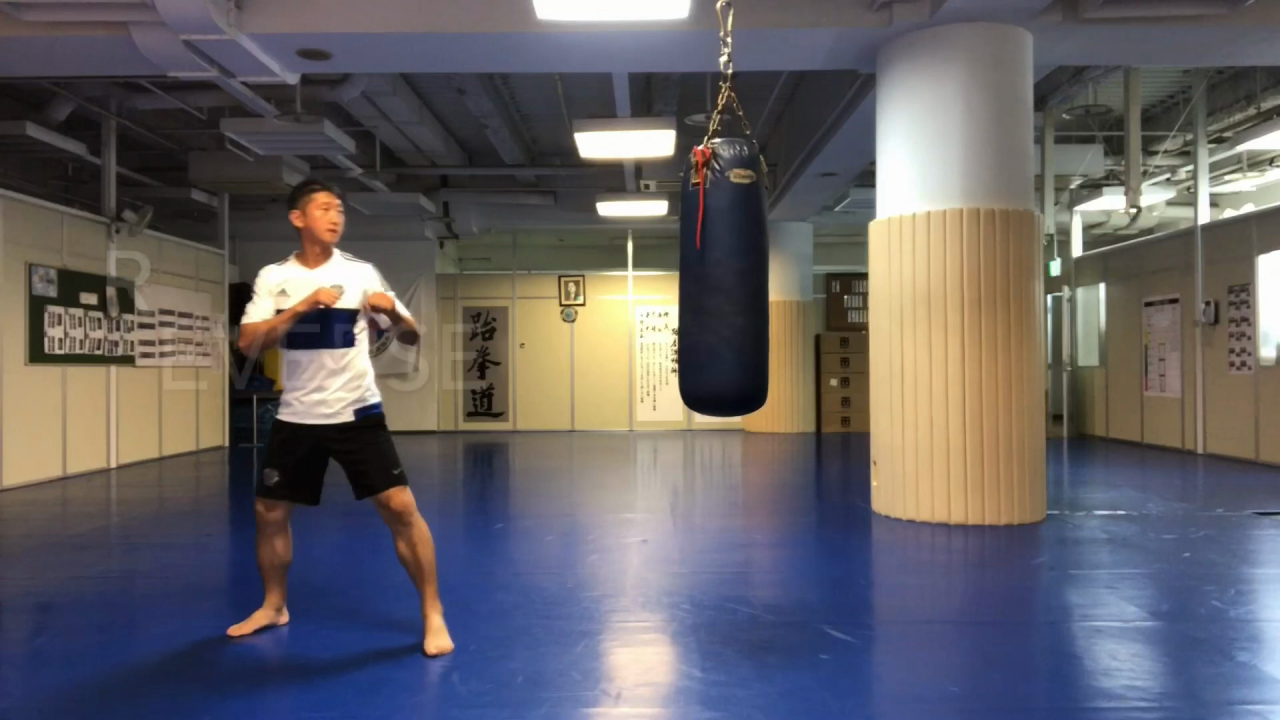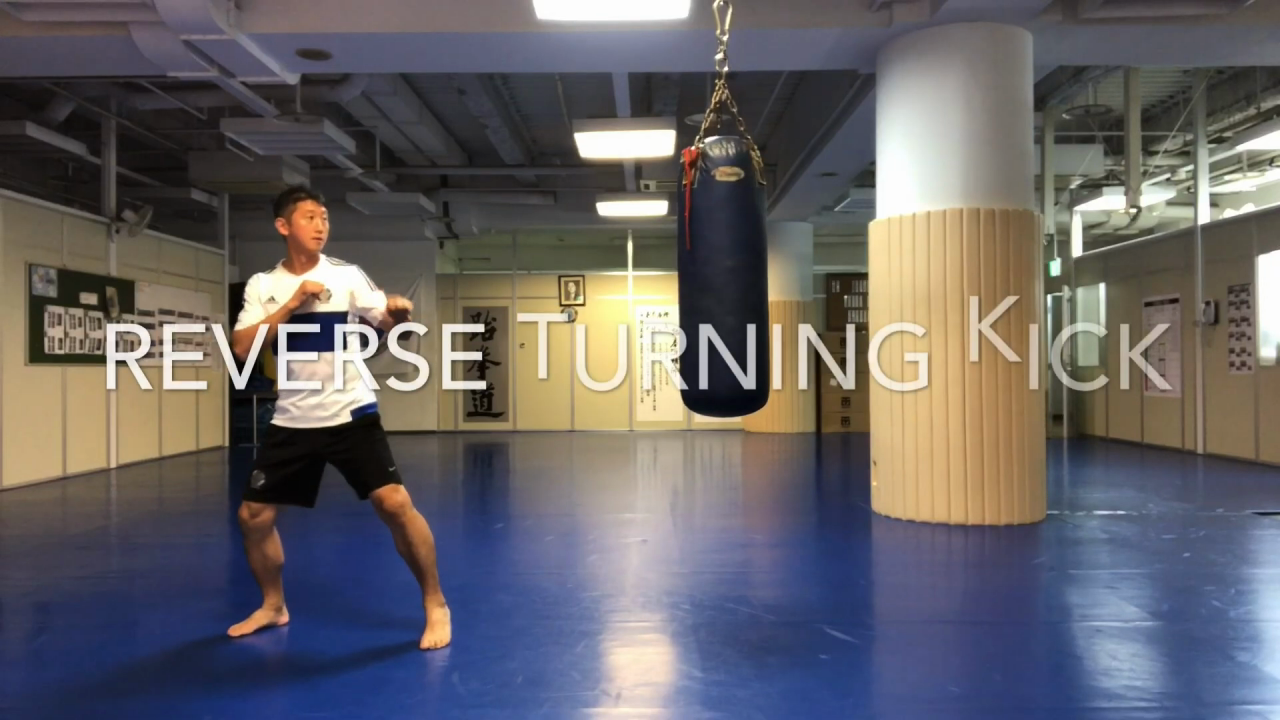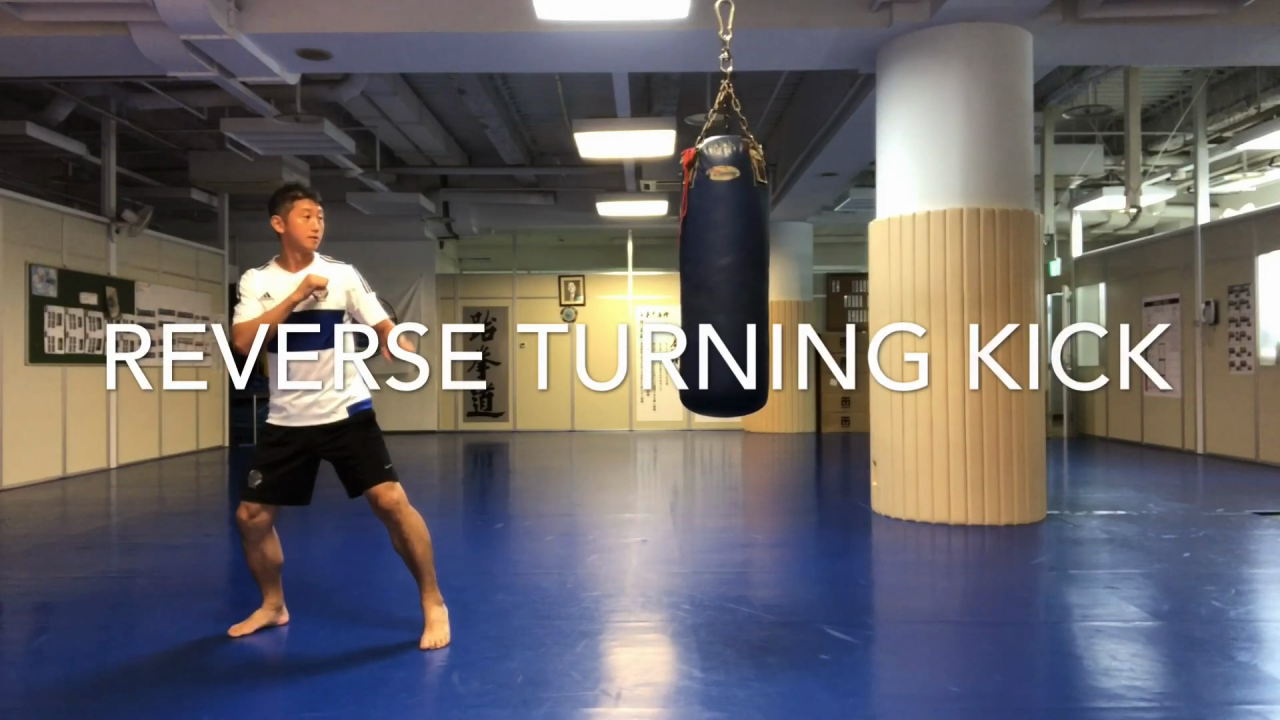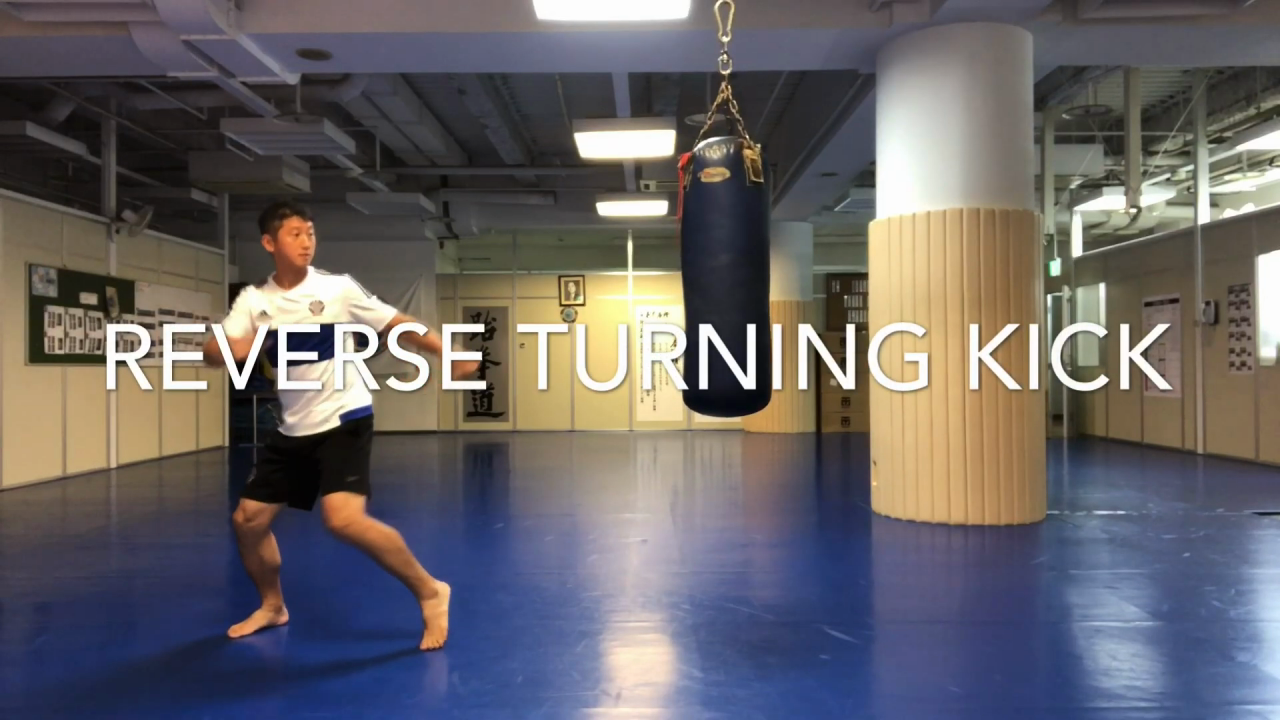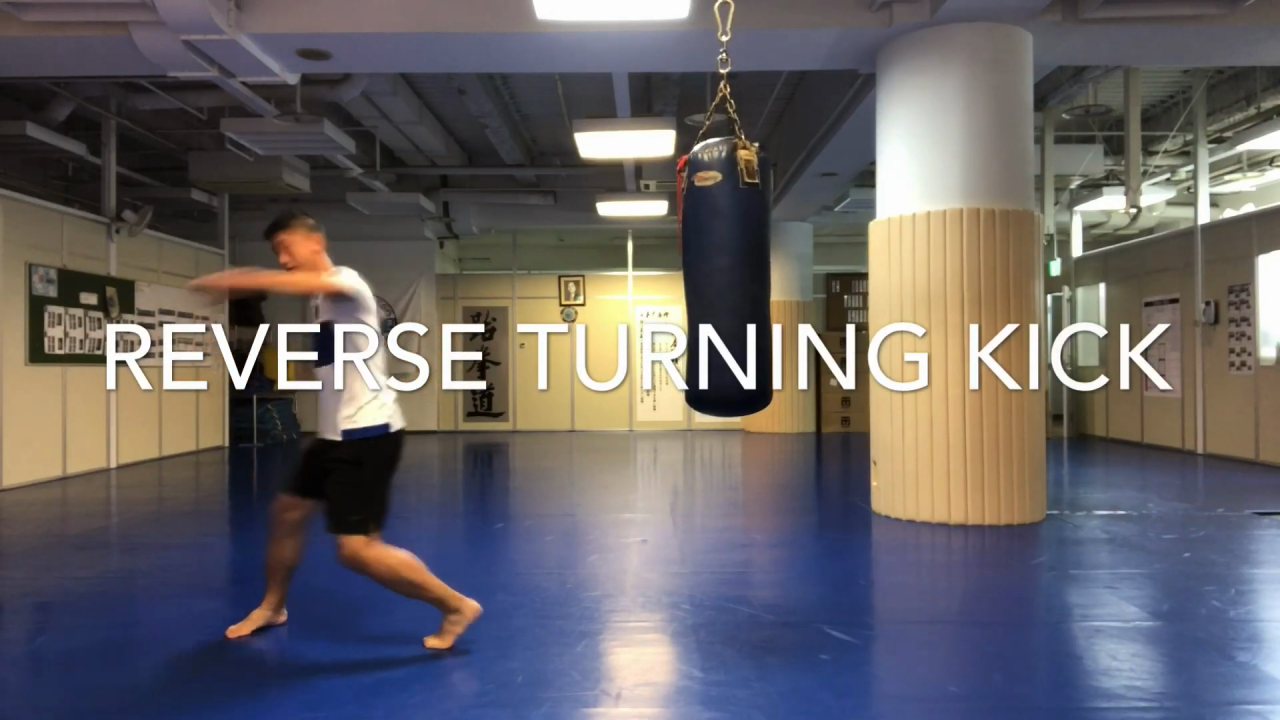
dt=1s
person 1, frame 1
left shoulder: (360, 272)
right shoulder: (273, 277)
left elbow: (410, 336)
right elbow: (247, 343)
left wrist: (393, 312)
right wrist: (302, 306)
left hip: (356, 412)
right hip: (296, 416)
left knee: (399, 505)
right knee: (269, 511)
left ankle: (433, 613)
right ankle: (274, 606)
person 1, frame 2
left shoulder: (347, 275)
right shoulder: (262, 285)
left elbow: (393, 327)
right elbow: (242, 349)
left wrist: (400, 313)
right wrist: (293, 303)
left hip: (351, 414)
right hip: (292, 421)
left knee: (395, 504)
right knee: (254, 515)
left ankle: (436, 606)
right ankle: (273, 606)
person 1, frame 3
left shoulder: (342, 274)
right shoulder: (256, 281)
left elbow: (381, 325)
right elbow: (243, 342)
left wrist: (397, 344)
right wrist: (297, 295)
left hip: (346, 411)
right hip: (286, 421)
left knee: (390, 500)
right knee: (252, 516)
left ankle: (433, 604)
right ankle: (273, 605)
person 1, frame 4
left shoulder: (338, 288)
right shoulder: (253, 300)
left elbow: (398, 323)
right elbow: (215, 347)
left wrist: (449, 354)
right wrist: (228, 351)
left hip: (345, 422)
right hip: (292, 431)
left knee: (343, 518)
right knee: (248, 519)
left ankle: (429, 592)
right ankle: (272, 606)
person 1, frame 5
left shoulder: (345, 283)
right shoulder: (327, 297)
left elbow: (310, 281)
left wrist: (239, 279)
left hip: (366, 433)
right hip: (336, 433)
left knee: (357, 549)
right knee: (288, 512)
left ankle: (459, 608)
right ankle: (272, 606)
